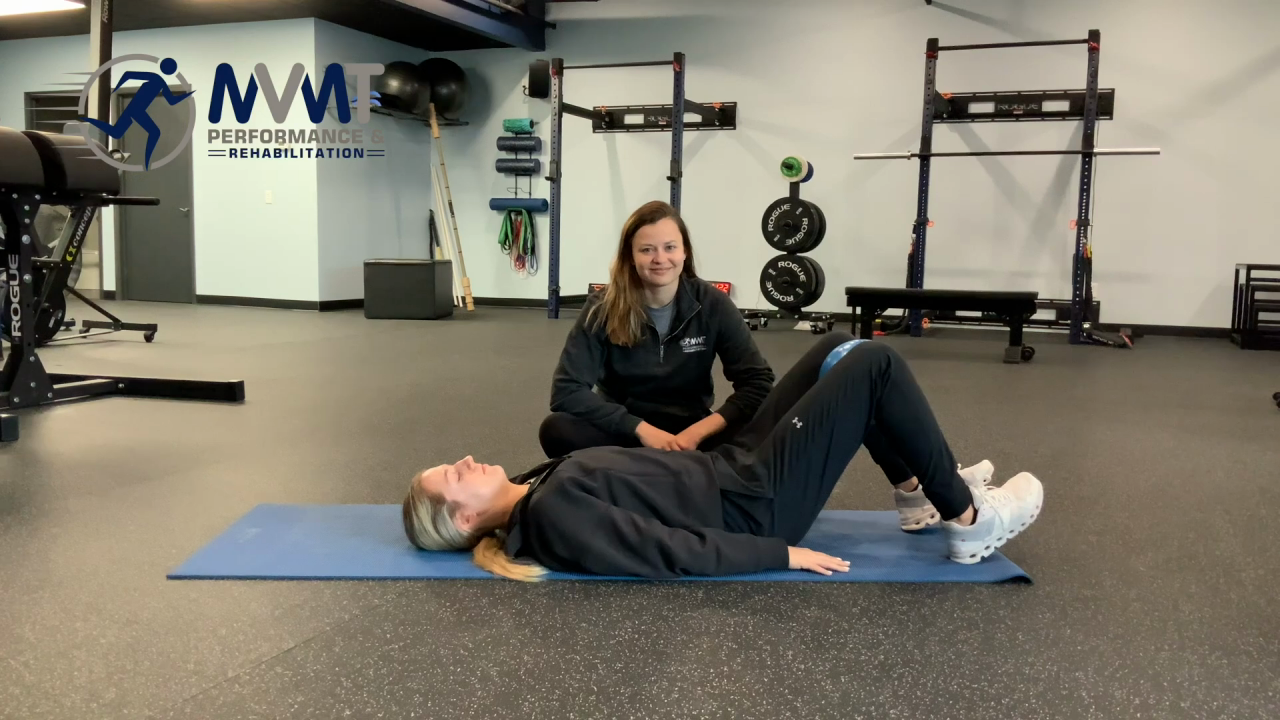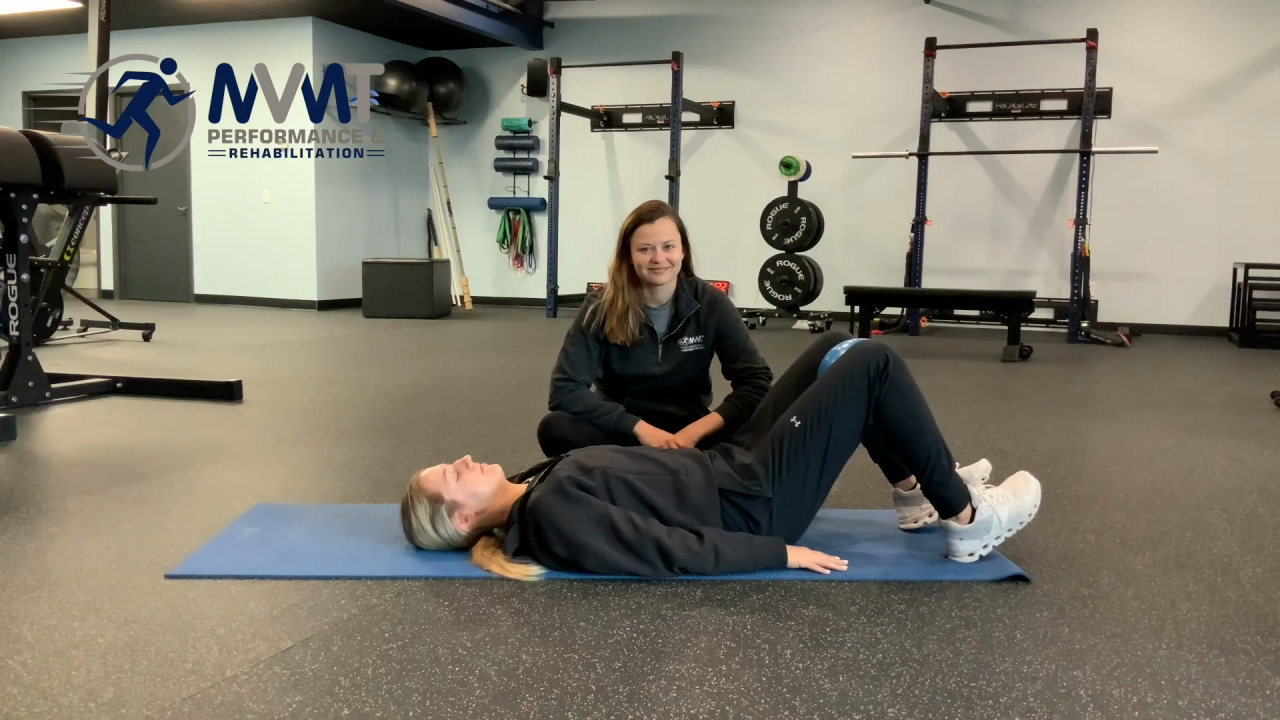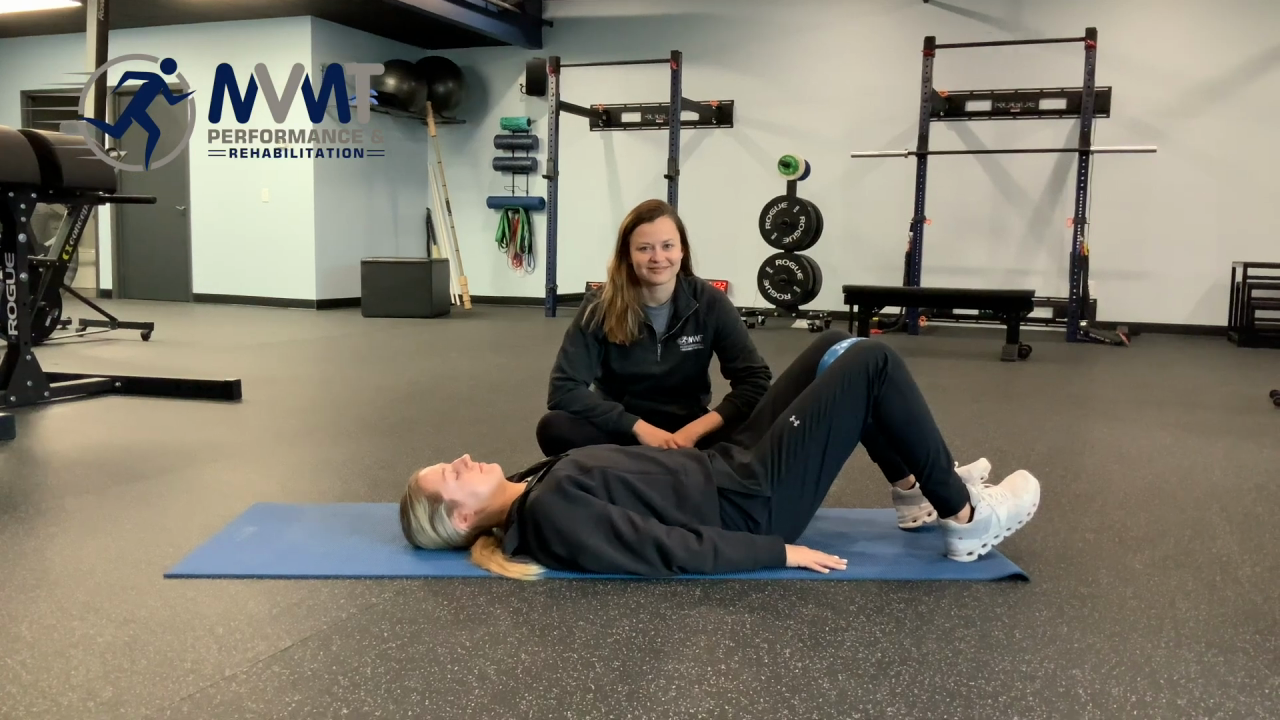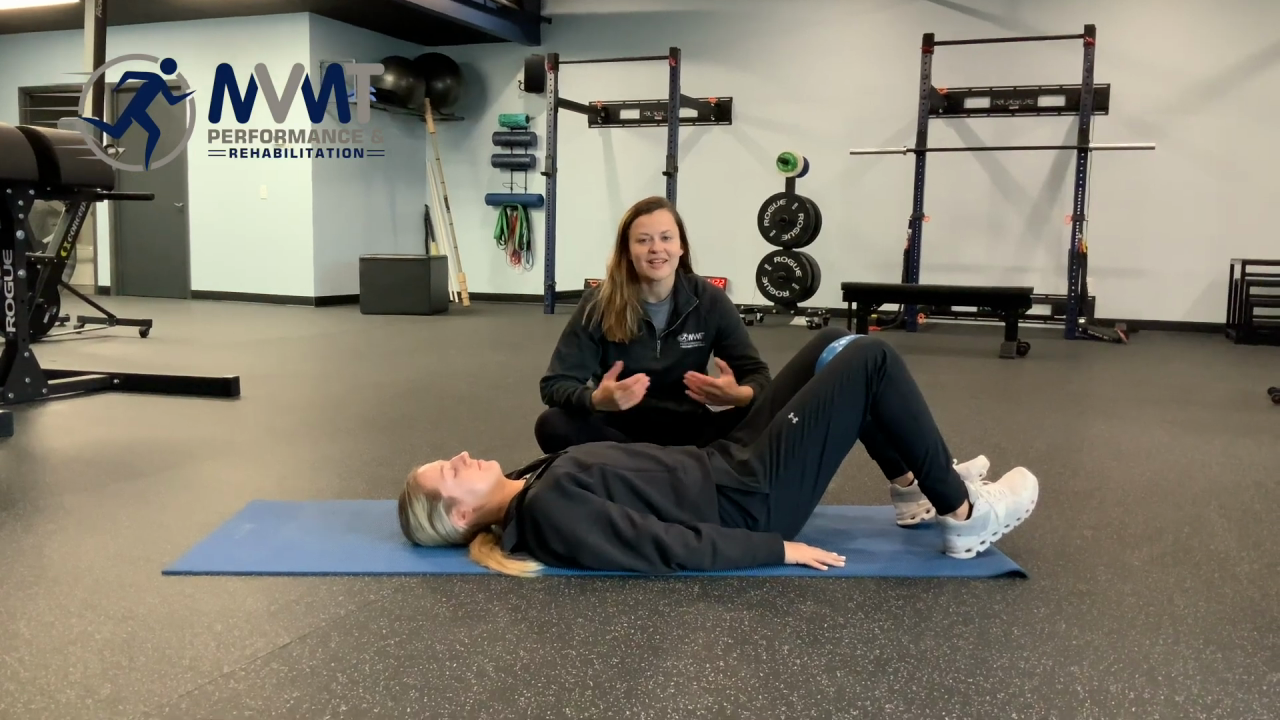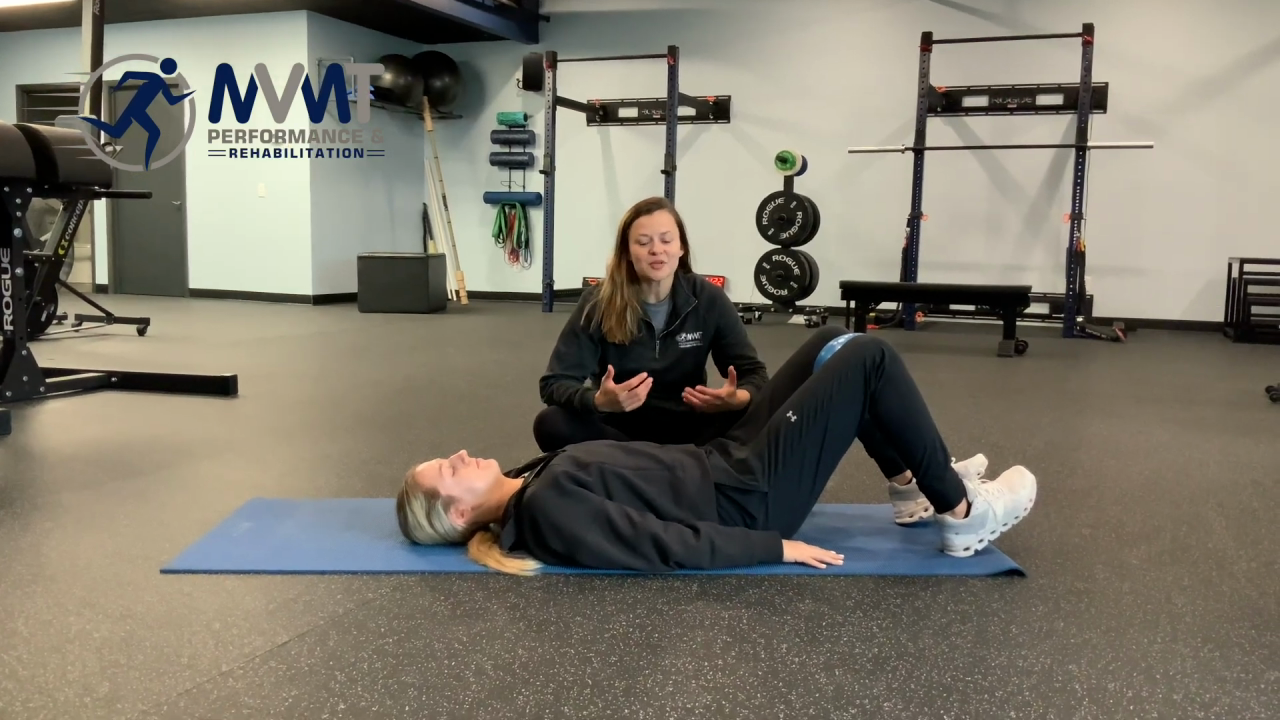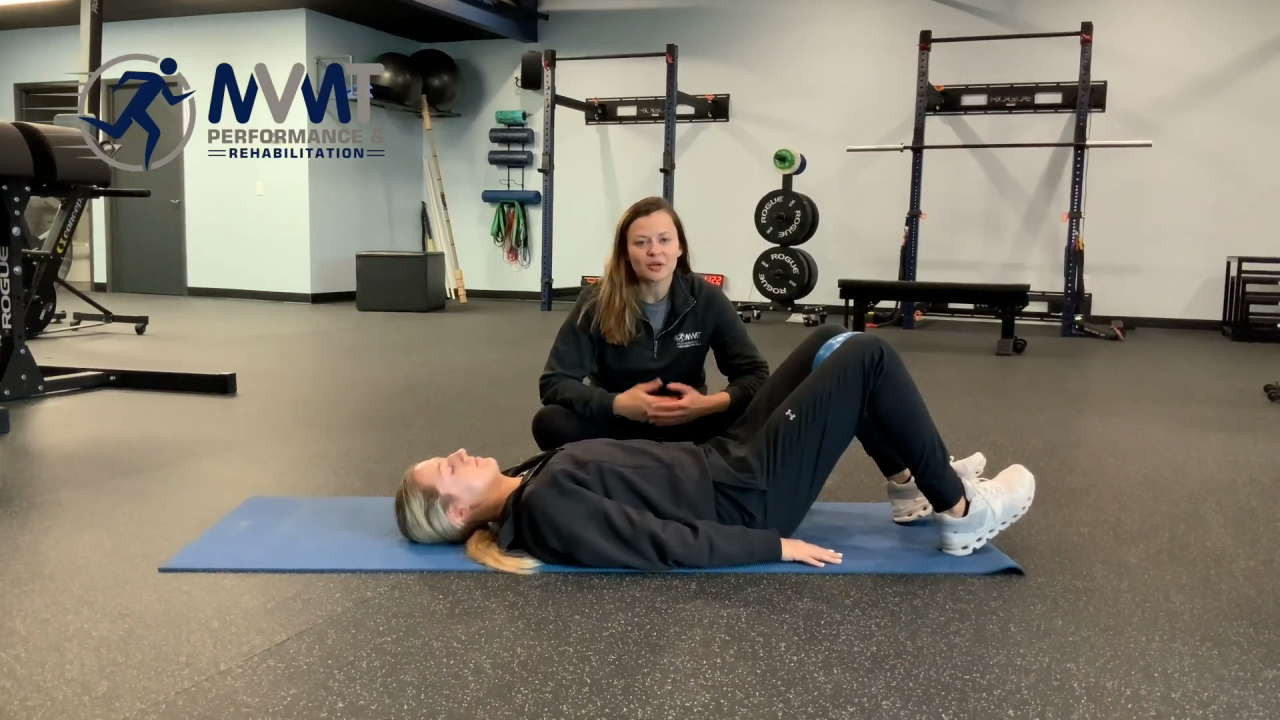
dt=0.5s
person 1, frame 1
left shoulder: (535, 485)
right shoulder: (551, 516)
right elbow: (675, 551)
right wrist: (783, 553)
left hip: (730, 470)
right hip: (756, 503)
left knee: (841, 349)
right knee: (877, 363)
left ankle: (926, 490)
right ankle: (967, 520)
person 1, frame 2
left shoulder: (534, 486)
right shoulder: (550, 515)
right elbow: (674, 551)
right wrist: (782, 553)
left hip: (727, 467)
right hip: (754, 503)
left knee: (839, 345)
right knee: (874, 362)
left ankle: (922, 488)
right ankle: (966, 519)
person 1, frame 3
left shoulder: (534, 485)
right shoulder: (549, 516)
right elbow: (674, 550)
right wrist: (780, 553)
left hip: (728, 470)
right hip: (753, 504)
left knee: (838, 346)
right knee: (874, 363)
left ankle: (921, 489)
right ankle: (965, 518)
person 1, frame 4
left shoulder: (534, 481)
right shoulder: (548, 512)
right elbow: (672, 547)
right wrist: (779, 549)
left hip: (724, 464)
right hip: (751, 500)
left knee: (836, 342)
right knee: (871, 360)
left ankle: (919, 485)
right ankle: (963, 514)
person 1, frame 5
left shoulder: (530, 479)
right shoulder: (547, 509)
right elbow: (670, 544)
right wrist: (777, 546)
left hip: (723, 463)
right hip: (750, 497)
left knee: (836, 342)
right knee: (870, 357)
left ankle: (916, 484)
right ankle: (962, 513)
person 1, frame 6
left shoulder: (530, 480)
right shoulder: (545, 508)
right elbow: (669, 543)
right wrist: (775, 546)
left hip: (720, 462)
right hip: (748, 497)
left knee: (834, 340)
right knee: (869, 357)
left ankle: (918, 482)
right ankle: (960, 512)
person 2, frame 1
left shoulder: (713, 304)
right shoulder: (604, 308)
left elbow: (759, 382)
right elbow: (566, 390)
left wrist: (697, 433)
right wrist: (643, 429)
left hip: (689, 433)
right hip: (625, 432)
right knee: (557, 430)
person 2, frame 2
left shoulder: (711, 303)
right shoulder: (603, 307)
left elbow: (757, 381)
right elbow: (564, 389)
left wrist: (694, 432)
right wrist: (641, 428)
left hip: (687, 431)
right hip: (622, 431)
right knee: (555, 429)
person 2, frame 3
left shoulder: (710, 302)
right shoulder: (601, 306)
left elbow: (756, 381)
right elbow: (563, 389)
left wrist: (693, 431)
right wrist: (640, 428)
left hip: (686, 431)
right hip: (622, 432)
right knee: (553, 429)
person 2, frame 4
left shoulder: (710, 300)
right shoulder: (600, 302)
left elbow: (757, 374)
right elbow: (555, 384)
left wrist: (738, 395)
right wrist: (597, 399)
left hip: (687, 427)
right hip: (619, 429)
right knee: (552, 426)
person 2, frame 5
left shoulder: (708, 299)
right shoulder: (600, 301)
left elbow: (754, 373)
right elbow: (554, 383)
left wrist: (737, 398)
right wrist: (598, 401)
left hip: (685, 427)
right hip: (617, 428)
right knee: (550, 424)
person 2, frame 6
left shoulder: (707, 298)
right shoulder: (598, 300)
left elbow: (755, 373)
right elbow: (554, 382)
left wrist: (708, 404)
right wrist: (616, 403)
left hip: (684, 426)
right hip: (615, 426)
right knee: (549, 422)
